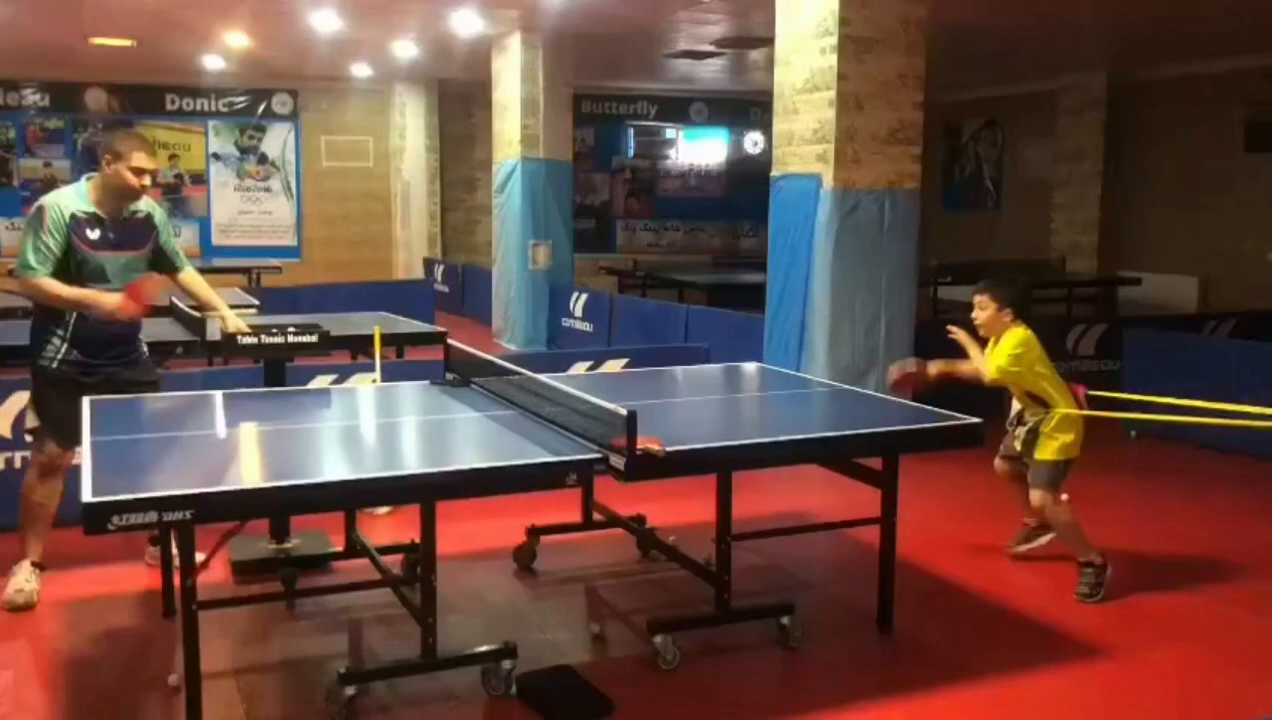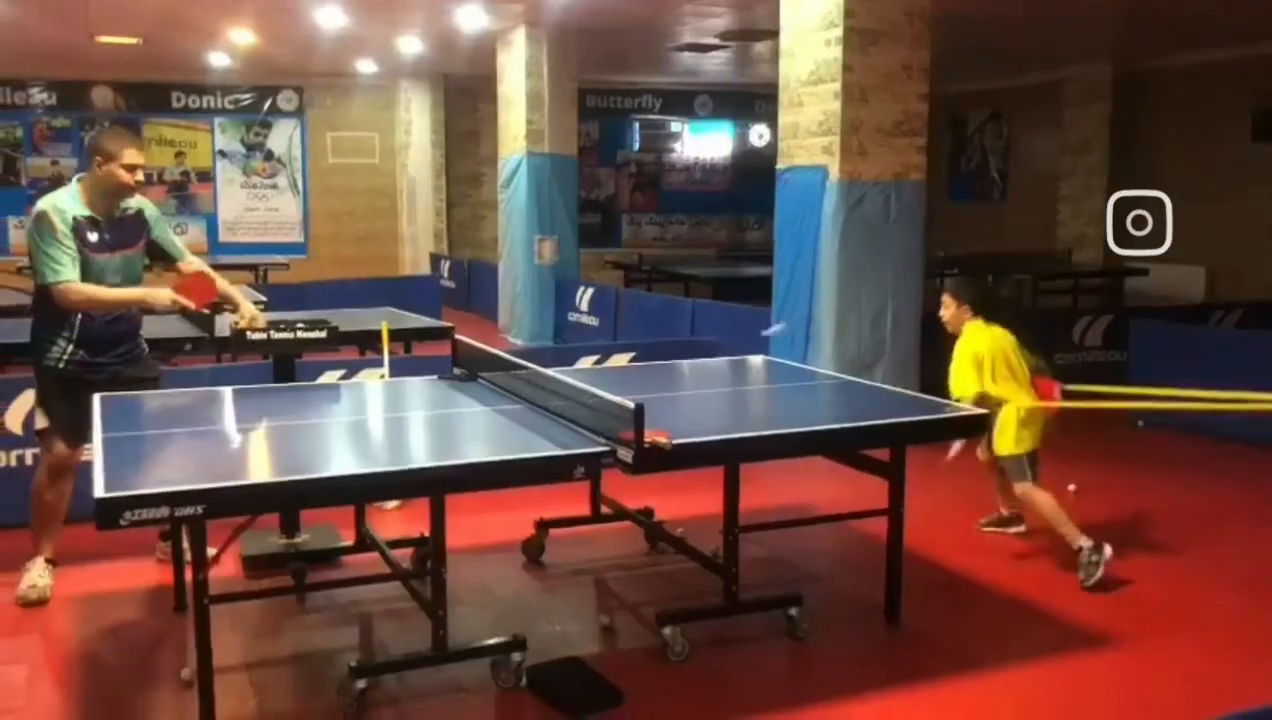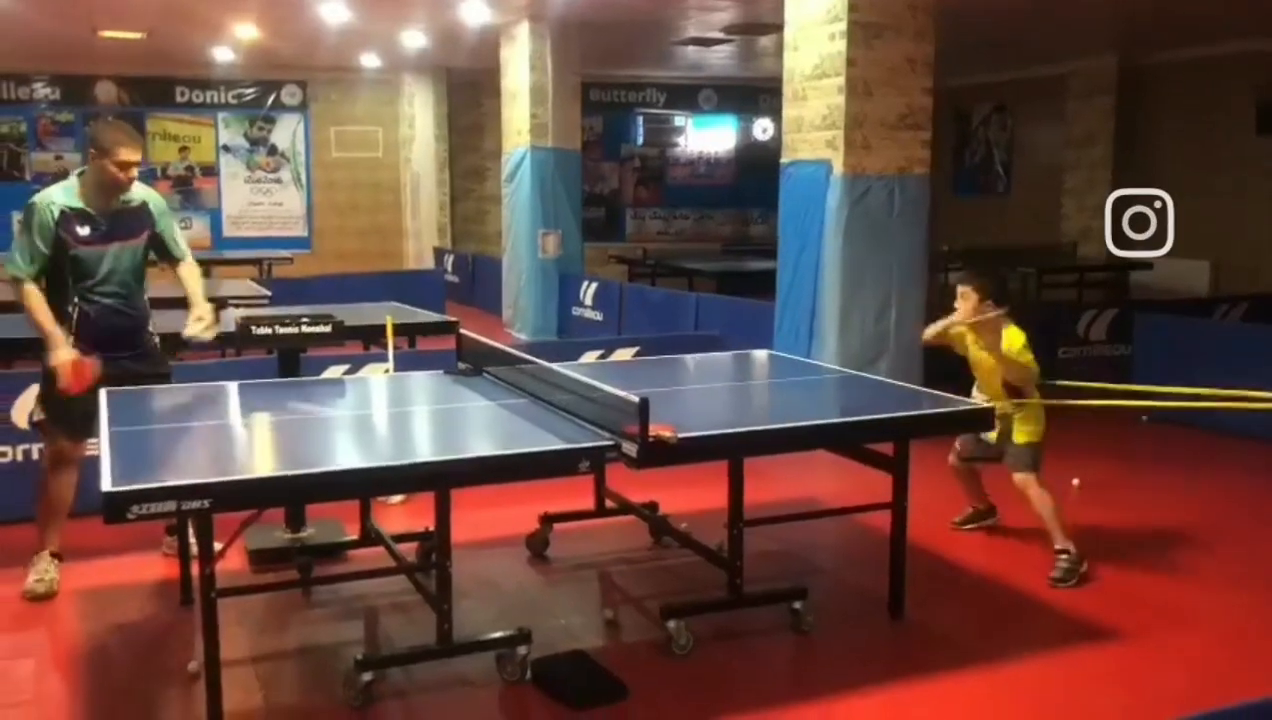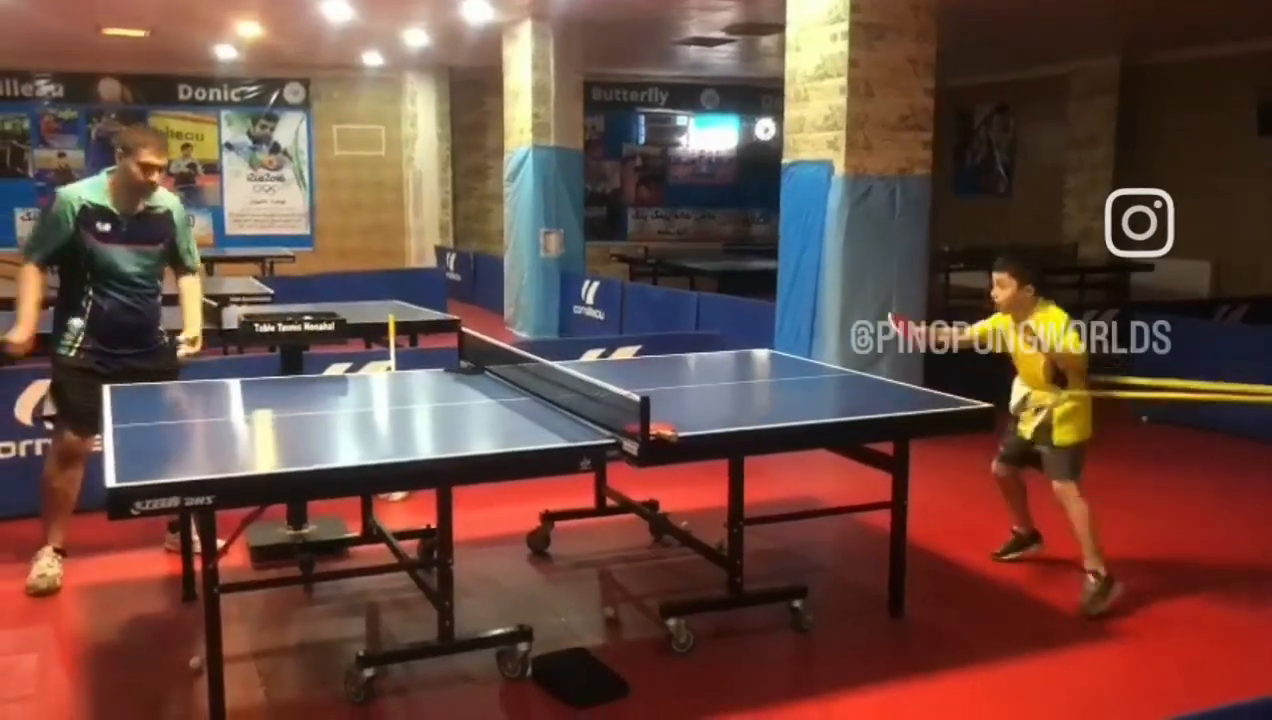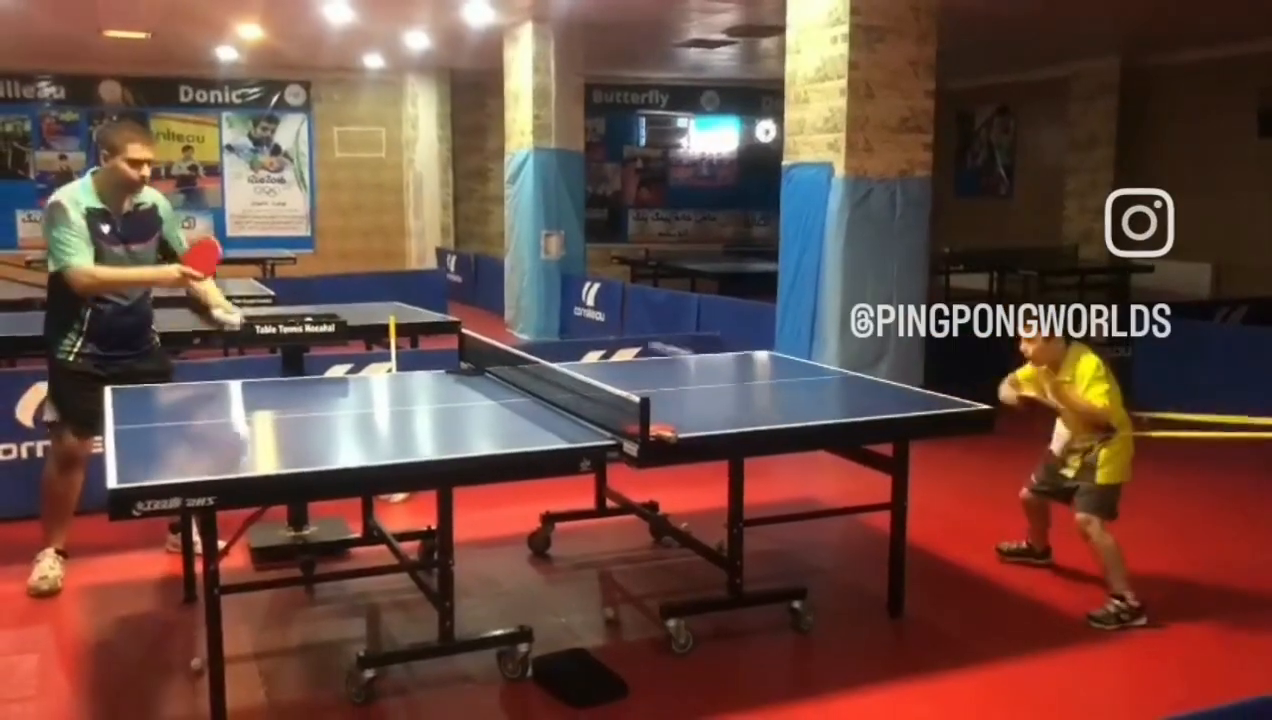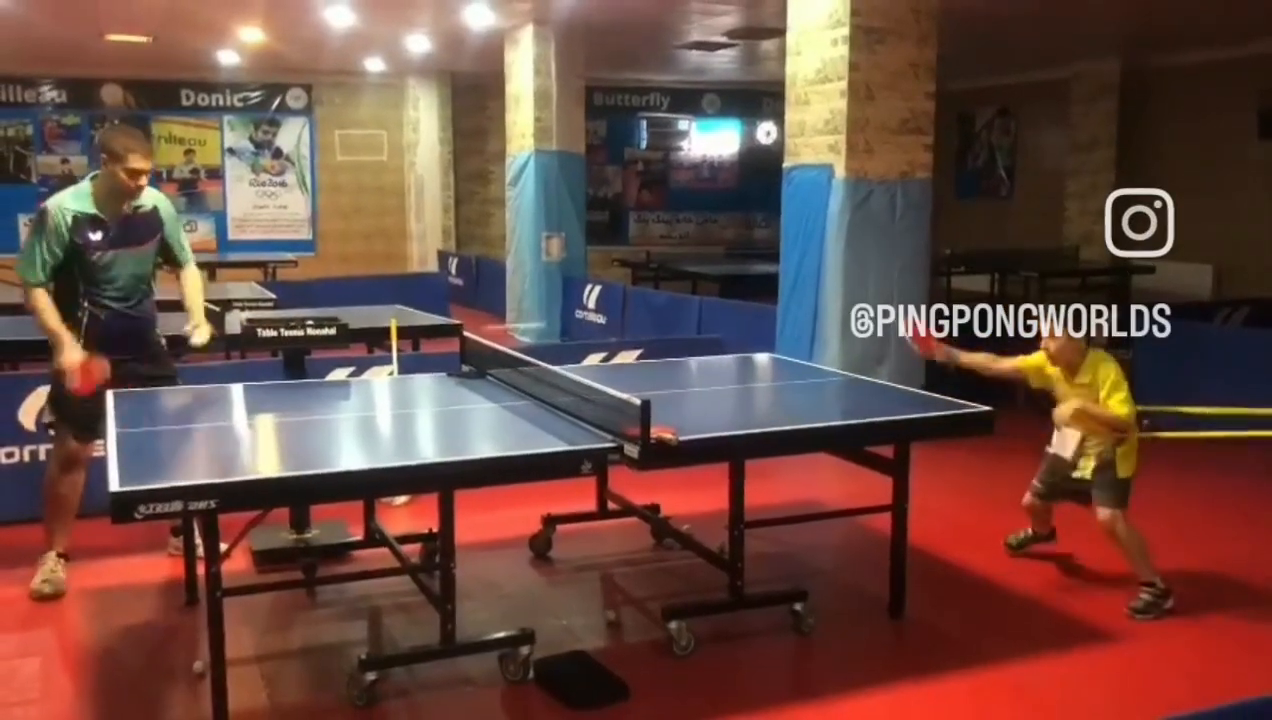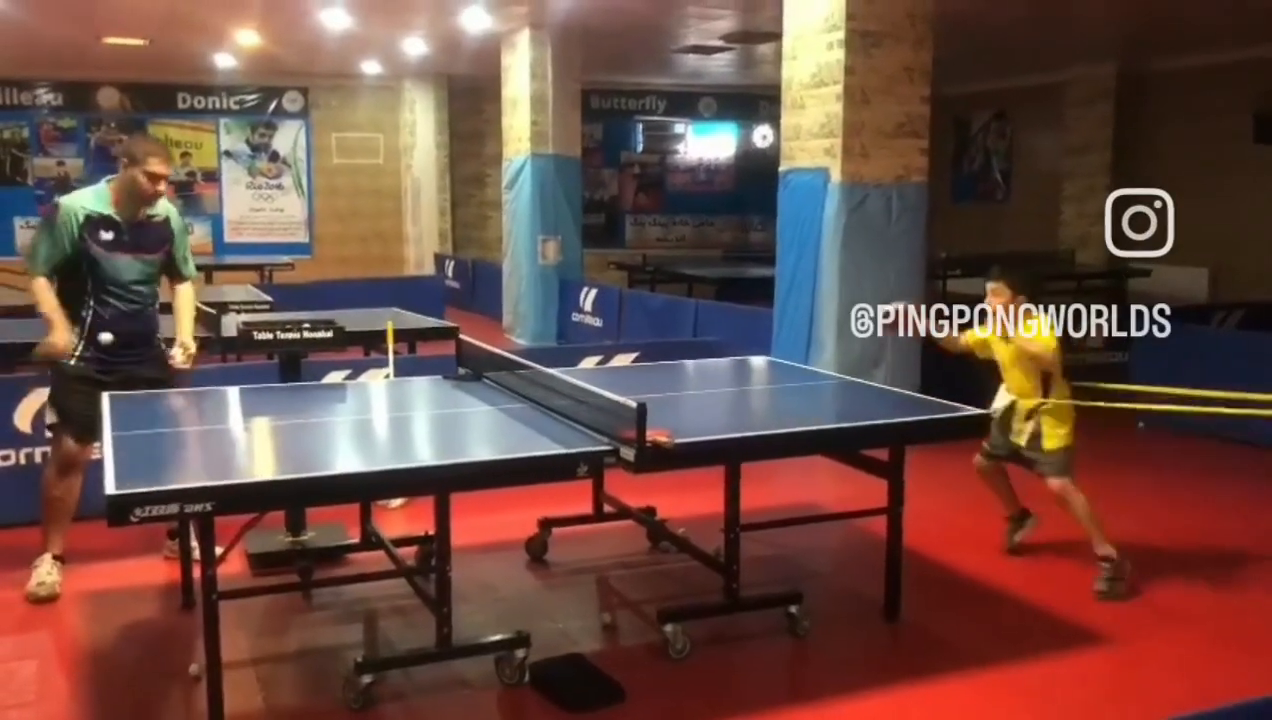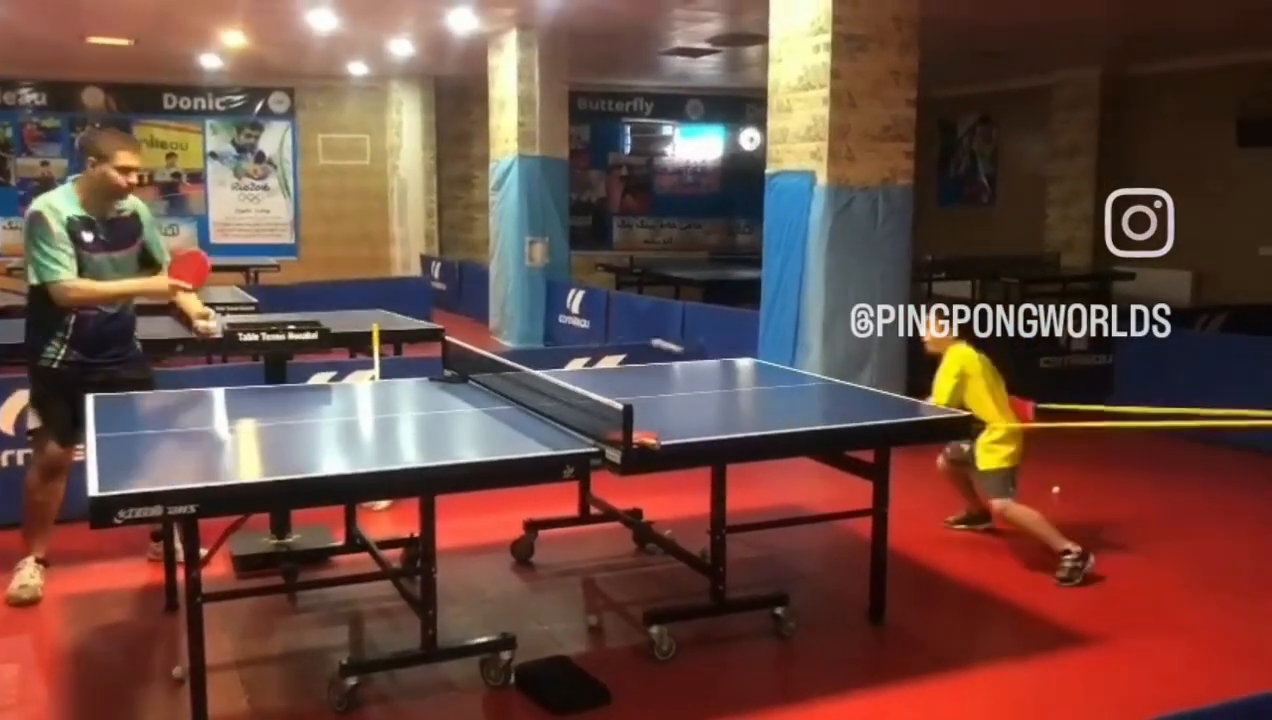
dt=0.3s
person 1, frame 1
left shoulder: (150, 214)
right shoulder: (57, 209)
left elbow: (180, 268)
left wrist: (223, 310)
right wrist: (97, 299)
left hip: (126, 354)
right hip: (65, 357)
right knee: (51, 456)
left ankle: (162, 541)
person 1, frame 2
left shoulder: (141, 211)
right shoulder: (54, 213)
left elbow: (183, 262)
right elbow: (65, 292)
left wrist: (236, 298)
right wrist: (143, 296)
left hip: (127, 353)
right hip: (68, 358)
right knee: (59, 456)
left ankle: (170, 536)
right ankle: (42, 559)
person 1, frame 3
left shoulder: (149, 202)
right shoulder: (49, 208)
left elbow: (180, 259)
right elbow: (26, 282)
left wrist: (200, 303)
right wrist: (57, 341)
left hip: (137, 348)
right hip: (77, 351)
right knee: (63, 450)
left ankle: (176, 532)
right ankle: (47, 553)
person 1, frame 4
left shoulder: (170, 209)
right shoulder: (73, 201)
left elbow: (187, 270)
left wrist: (192, 323)
left hip: (147, 346)
right hip: (84, 348)
right knee: (70, 445)
left ankle: (179, 527)
right ankle: (52, 548)
person 1, frame 5
left shoulder: (154, 204)
right shoulder: (67, 205)
left elbow: (184, 257)
right elbow: (78, 277)
left wrist: (213, 298)
right wrist: (158, 275)
left hip: (139, 346)
right hip: (81, 351)
right knee: (69, 447)
left ankle: (181, 528)
right ankle: (52, 550)
person 1, frame 6
left shoulder: (156, 206)
right shoulder: (60, 212)
left elbow: (184, 262)
right elbow: (35, 286)
left wrist: (197, 314)
right wrist: (65, 342)
left hip: (143, 347)
right hip: (82, 351)
right knee: (72, 450)
left ankle: (182, 530)
right ankle: (54, 553)
person 1, frame 7
left shoulder: (168, 217)
right shoulder: (72, 210)
left elbow: (182, 278)
right elbow: (40, 275)
left wrist: (184, 333)
right wrist: (58, 324)
left hip: (144, 353)
right hip: (85, 355)
right knee: (70, 451)
left ankle: (179, 534)
right ankle: (51, 555)
person 1, frame 8
left shoulder: (135, 211)
right shoulder: (48, 213)
left elbow: (162, 266)
right elbow: (64, 291)
left wrist: (191, 305)
right wrist: (144, 286)
left hip: (122, 353)
right hip: (63, 357)
right knee: (52, 455)
left ankle: (162, 535)
right ankle: (33, 558)
person 2, frame 1
left shoulder: (1019, 339)
right shoulder: (1002, 339)
left elbow: (991, 373)
right elbow: (981, 369)
left wrist: (969, 343)
right wrist: (944, 366)
left hip: (1055, 424)
right hip: (1030, 417)
left knee: (1042, 501)
right knee: (1004, 466)
left ankle: (1094, 563)
right ankle: (1038, 525)
person 2, frame 2
left shoulder: (968, 343)
right shoulder: (998, 334)
left elbow: (967, 396)
right elbow: (1027, 364)
left hip: (1014, 415)
right hip: (1013, 409)
left knee: (1023, 490)
right knee: (986, 455)
left ankle: (1088, 547)
right ankle: (1010, 515)
person 2, frame 3
left shoulder: (1012, 337)
right shoulder: (965, 330)
left elbow: (1027, 381)
right elbow: (930, 338)
left wrist: (996, 352)
right wrist: (953, 322)
left hip: (1020, 416)
left knee: (1025, 481)
right knee: (960, 461)
left ankle: (1068, 552)
right ankle: (983, 509)
person 2, frame 4
left shoulder: (1054, 320)
right shoulder: (1002, 322)
left elbow: (1078, 364)
right elbow: (964, 336)
left wrist: (1042, 344)
right wrist: (927, 333)
left hip: (1062, 412)
right hip: (1029, 407)
left knee: (1064, 490)
right knee: (1003, 470)
left ankle: (1099, 575)
right ankle: (1026, 535)
person 2, frame 5
left shoulder: (1088, 366)
right shoulder: (1039, 368)
left elbow: (1104, 417)
right elbow: (1011, 381)
left wrist: (1061, 400)
right wrist: (1008, 389)
left hip: (1107, 450)
right hip: (1070, 444)
left knee: (1087, 522)
right knee: (1032, 497)
left ankle: (1125, 601)
right ankle: (1037, 548)
person 2, frame 6
left shoulder: (1107, 369)
right shoulder: (1047, 362)
left elbow: (1125, 420)
right elbow: (999, 367)
left wrist: (1080, 407)
right wrist: (951, 356)
left hip: (1110, 449)
right hip: (1070, 444)
left knee: (1109, 517)
right knee: (1033, 502)
left ankle: (1153, 587)
right ankle: (1041, 532)
person 2, frame 7
left shoulder: (1040, 326)
right shoulder: (994, 329)
left elbow: (1050, 360)
right elbow: (957, 343)
left wrist: (1015, 338)
left hip: (1049, 416)
right hip: (1013, 410)
left knee: (1059, 485)
right knee: (985, 464)
left ankle: (1108, 556)
right ankle: (1018, 517)
person 2, frame 8
left shoulder: (954, 361)
right shoulder: (968, 356)
left elbow: (939, 407)
left hip: (995, 439)
right hip: (983, 434)
left knee: (1001, 505)
right knee: (946, 463)
left ankle: (1072, 552)
right ankle: (978, 514)
